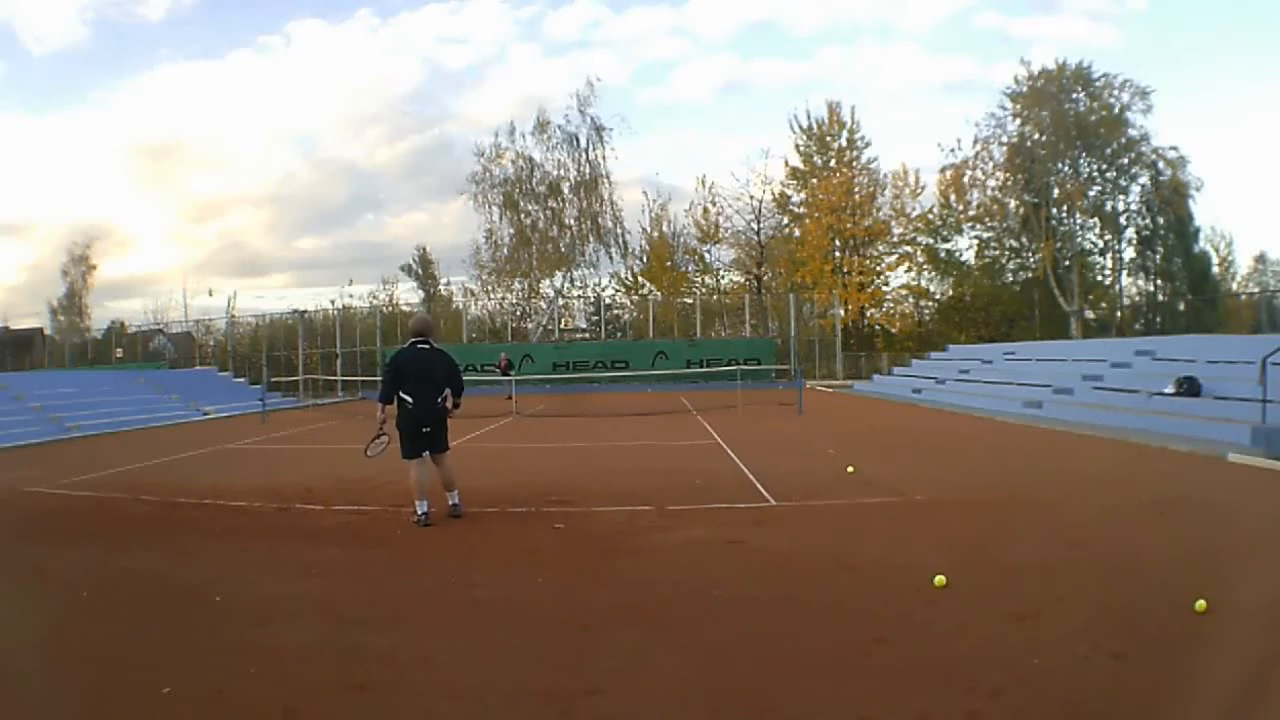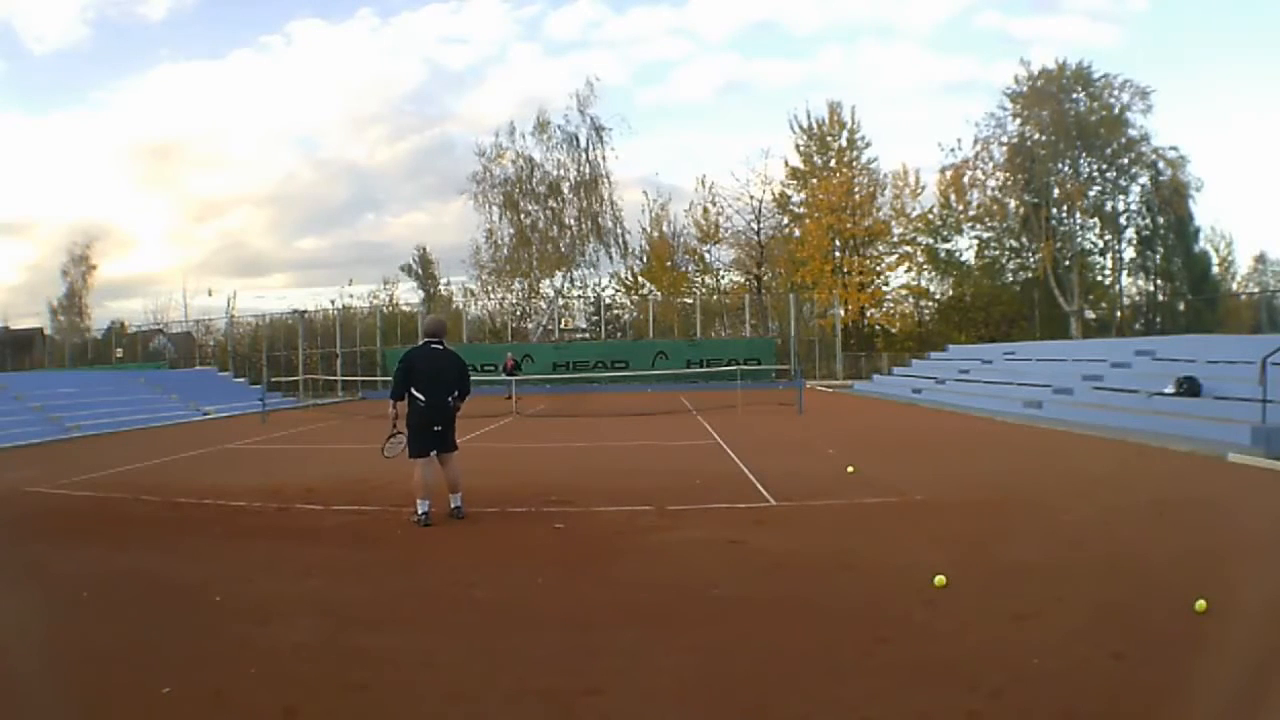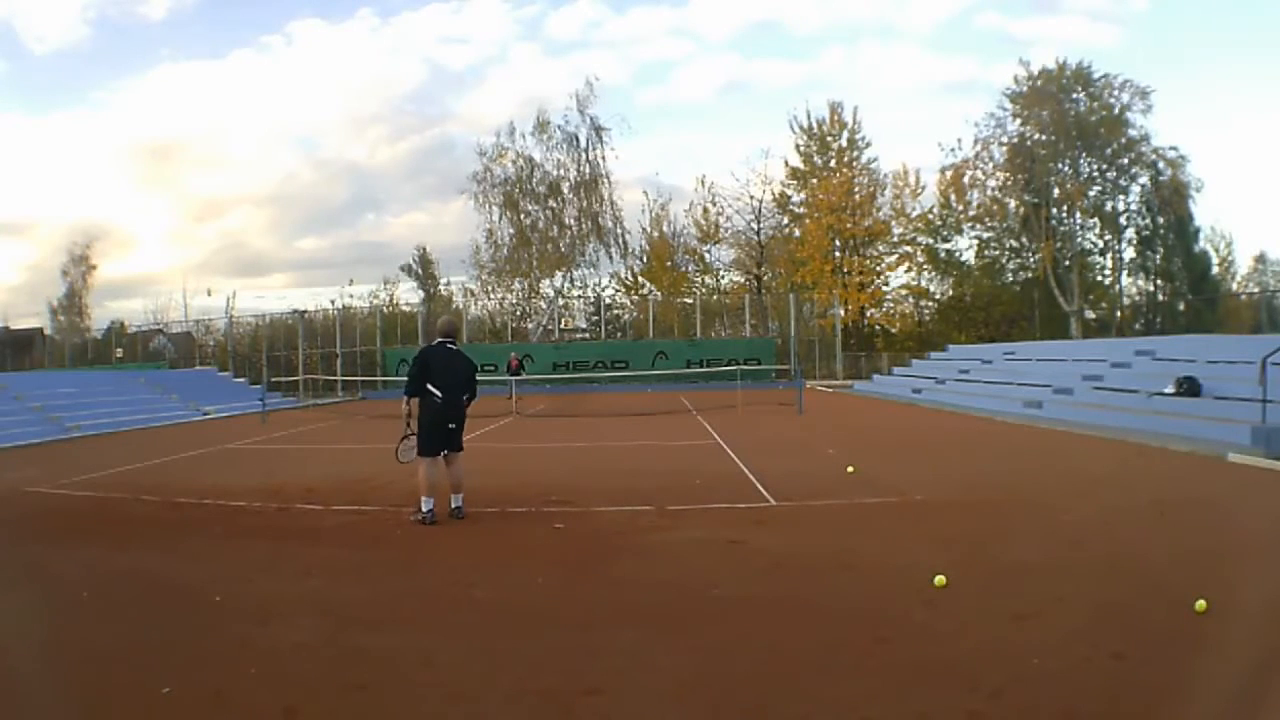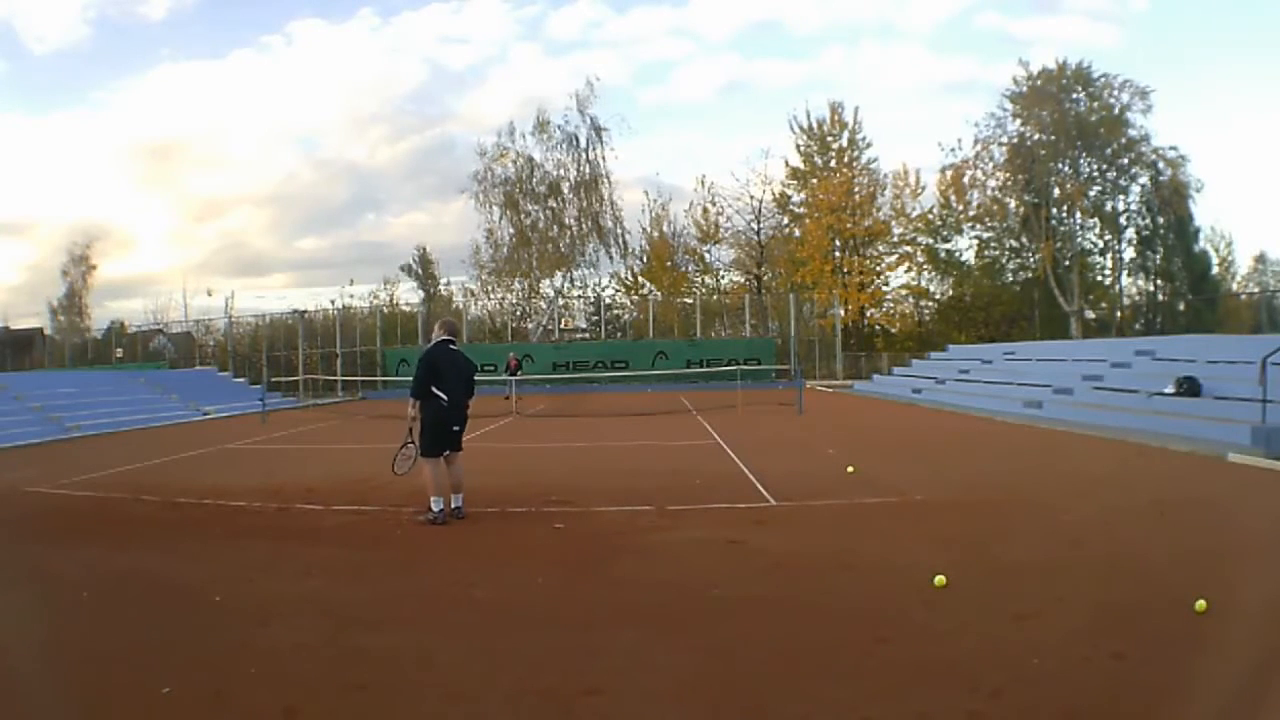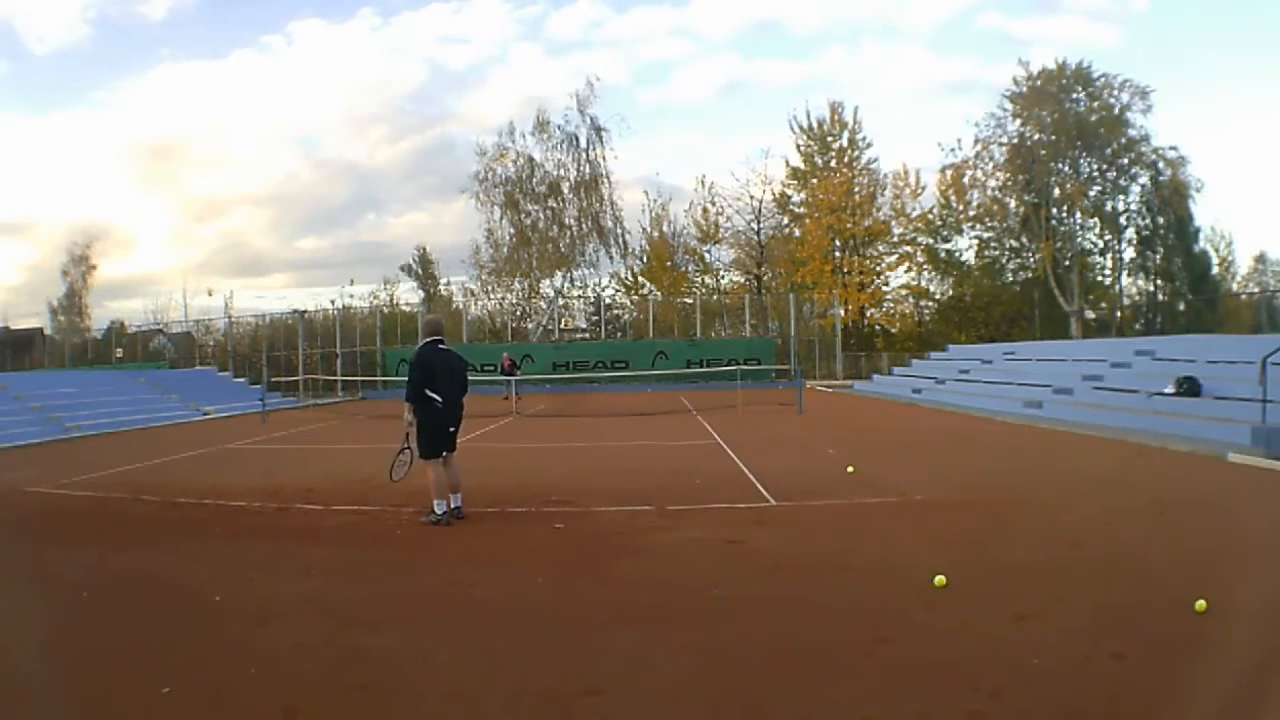
dt=0.3s
person 1, frame 1
left shoulder: (400, 357)
right shoulder: (443, 357)
left elbow: (388, 386)
right elbow: (457, 385)
left wrist: (382, 411)
right wrist: (454, 405)
left hip: (410, 418)
right hip: (436, 416)
left knee: (416, 463)
right knee: (442, 460)
left ankle: (422, 512)
right ankle: (455, 504)
person 1, frame 2
left shoulder: (412, 355)
right shoulder: (454, 359)
left elbow: (399, 383)
right elbow: (464, 387)
left wrist: (393, 406)
right wrist: (455, 405)
left hip: (420, 416)
right hip: (445, 415)
left knee: (421, 463)
right knee: (448, 460)
left ankle: (423, 512)
right ankle: (457, 506)
person 1, frame 3
left shoulder: (427, 353)
right shoulder: (465, 360)
left elbow: (413, 380)
right elbow: (471, 391)
left wrist: (407, 403)
left hip: (432, 414)
right hip: (456, 414)
left knee: (427, 461)
right knee: (453, 460)
left ankle: (427, 511)
right ankle: (457, 507)
person 1, frame 4
left shoulder: (432, 352)
right shoulder: (464, 359)
left elbow: (420, 382)
right elbow: (469, 390)
left wrist: (412, 406)
left hip: (435, 414)
right hip: (458, 414)
left knee: (431, 460)
right knee: (453, 459)
left ankle: (437, 510)
right ankle: (457, 507)
person 1, frame 5
left shoulder: (422, 354)
right shoulder: (454, 357)
left elbow: (414, 386)
right elbow: (462, 387)
left wrist: (409, 411)
left hip: (430, 416)
right hip: (453, 413)
left knee: (432, 463)
right knee: (449, 459)
left ankle: (440, 512)
right ankle: (456, 506)
